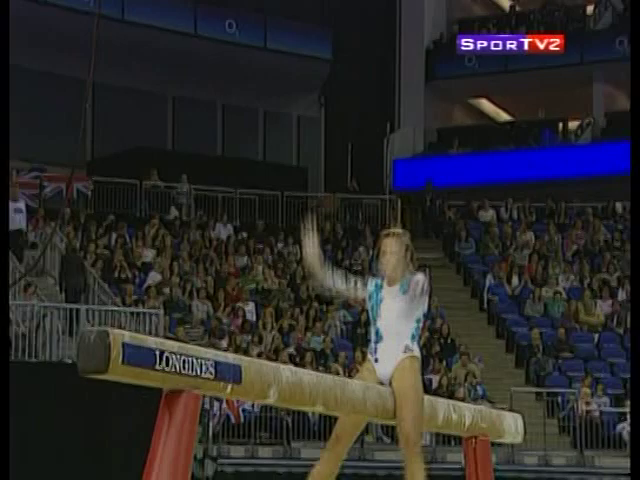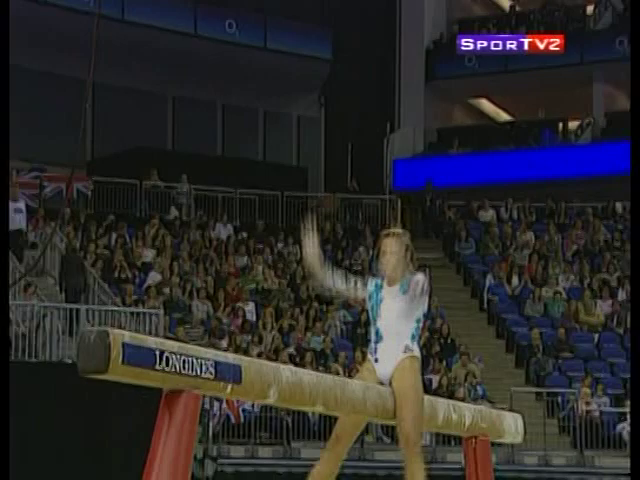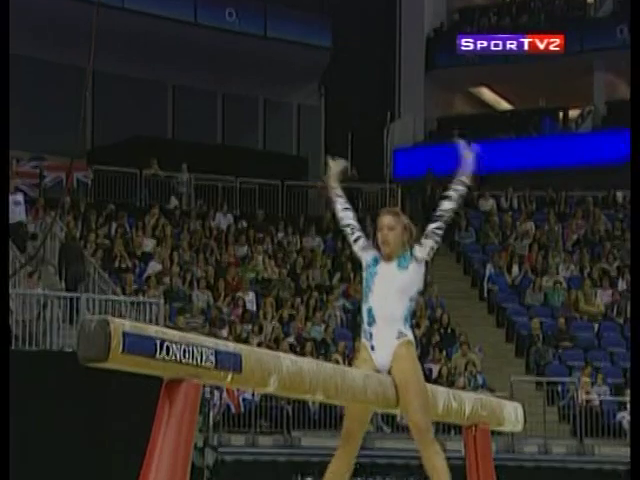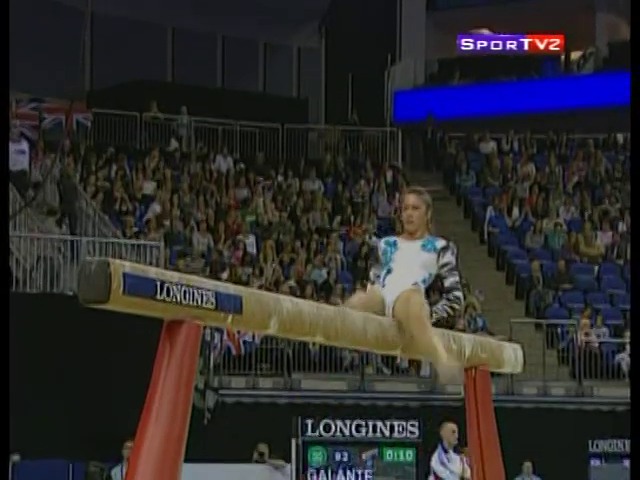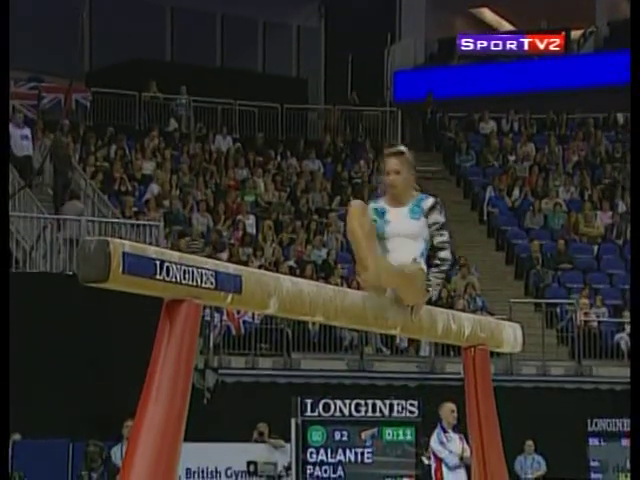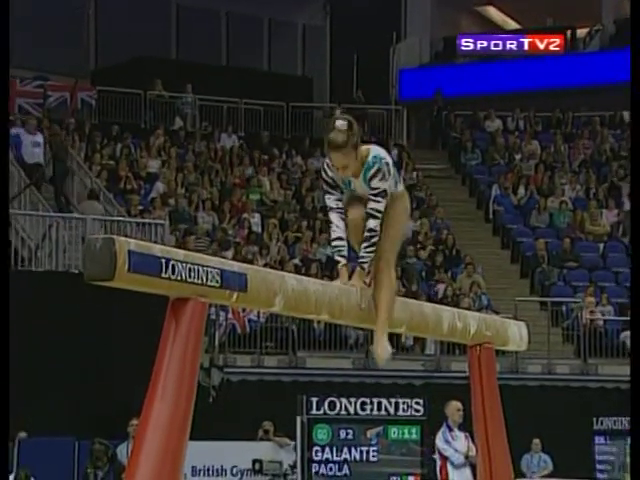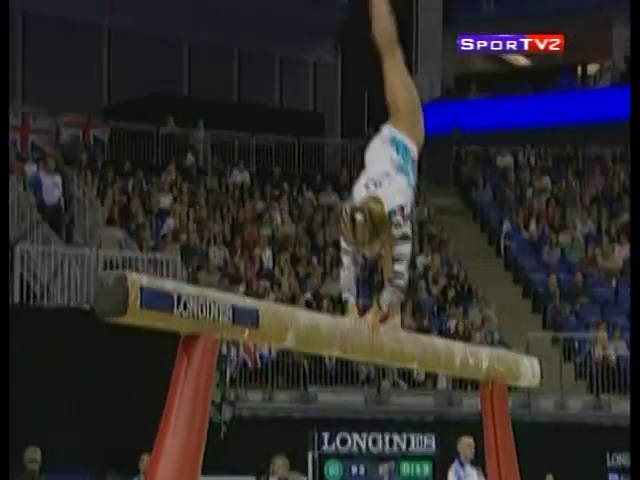
dt=0.7s
person 1, frame 1
left shoulder: (418, 283)
right shoulder: (372, 286)
left elbow: (413, 287)
right elbow: (339, 283)
left wrist: (398, 271)
right wrist: (315, 262)
left hip: (405, 361)
right hip: (373, 364)
left knee: (410, 442)
right knee: (339, 437)
person 1, frame 2
left shoulder: (418, 282)
right shoulder: (372, 286)
left elbow: (414, 287)
right elbow: (339, 282)
left wrist: (397, 269)
right wrist: (314, 262)
left hip: (405, 361)
right hip: (373, 364)
left knee: (410, 443)
right knee: (338, 437)
person 1, frame 3
left shoulder: (414, 259)
right shoulder: (369, 259)
left elbow: (441, 216)
right elbow: (348, 221)
left wrist: (465, 173)
right wrist: (334, 184)
left hip: (399, 347)
right hip: (367, 350)
left knee: (422, 431)
right knee: (349, 435)
person 1, frame 4
left shoulder: (440, 246)
right shoulder: (385, 244)
left elbow: (456, 295)
left wrist: (429, 316)
right wrist: (372, 292)
left hip: (408, 294)
right hip: (378, 294)
left knee: (413, 315)
right knee: (352, 308)
left ankle: (442, 361)
person 1, frame 5
left shoulder: (428, 205)
right shoulder: (375, 208)
left elbow: (444, 254)
left wrist: (427, 291)
left hip: (411, 283)
right hip: (379, 285)
right ankle: (376, 273)
person 1, frame 6
left shoulder: (378, 162)
right shoulder: (330, 169)
left elbow: (375, 221)
right elbow: (336, 219)
left wrist: (360, 273)
right wrist: (343, 270)
left hip: (393, 200)
right hip: (361, 200)
left knee: (384, 260)
right knee: (355, 220)
left ankle: (381, 330)
right ankle: (382, 292)
person 1, frame 7
left shoulder: (396, 212)
right shoulder: (355, 220)
left elbow: (400, 269)
right elbow: (348, 264)
left wrist: (379, 310)
right wrist: (351, 309)
left hip: (401, 142)
right hip: (383, 146)
right knee: (389, 249)
